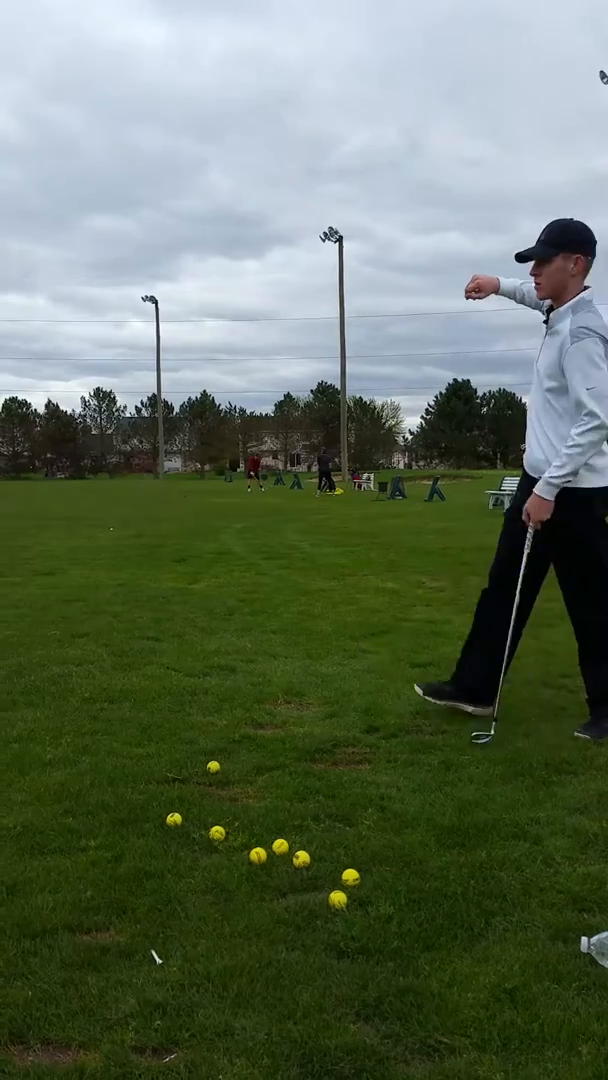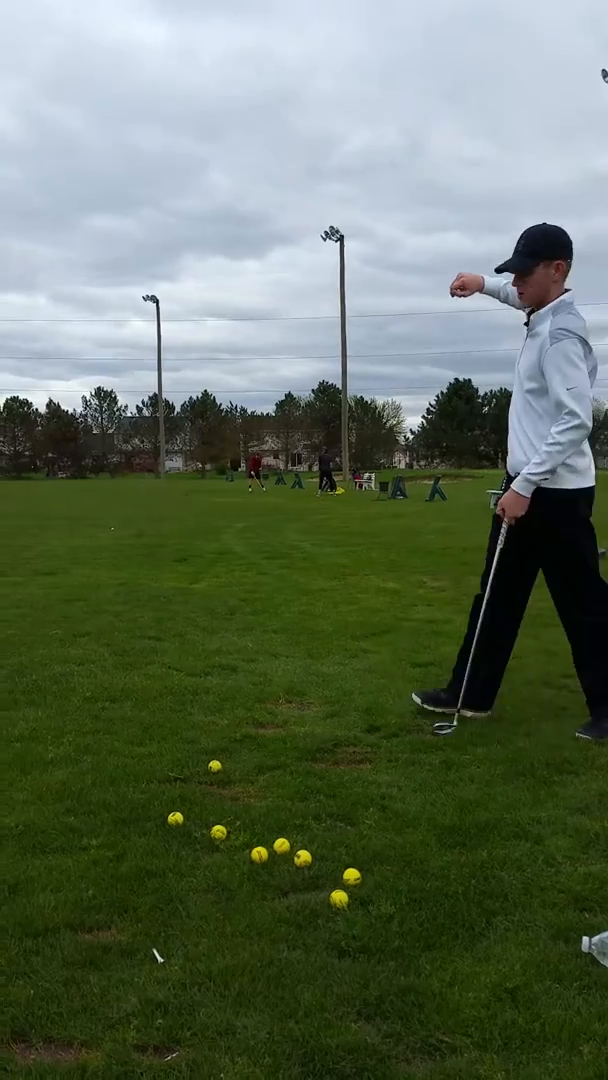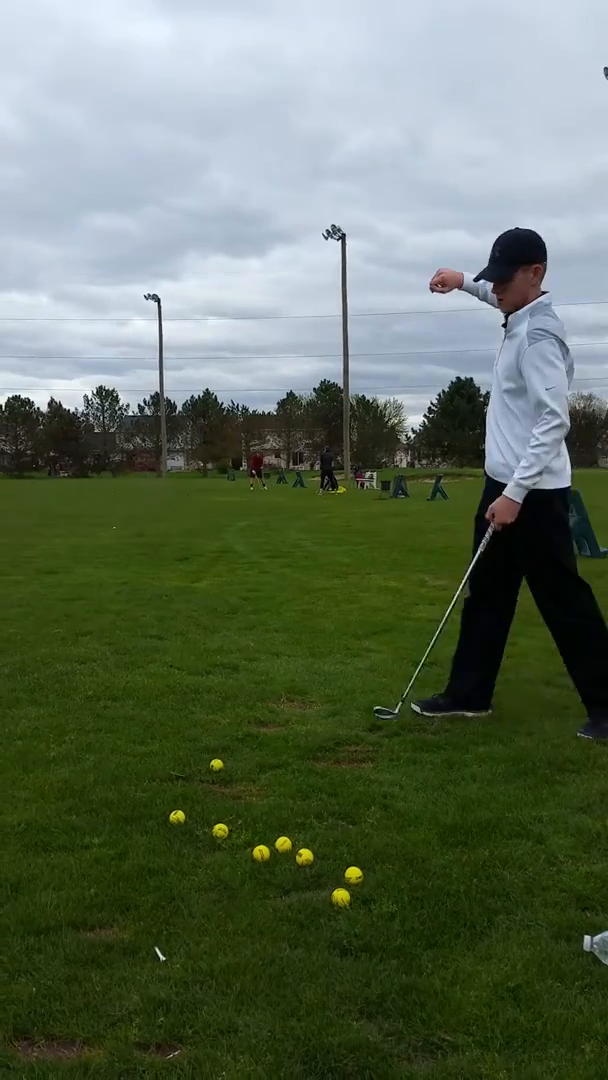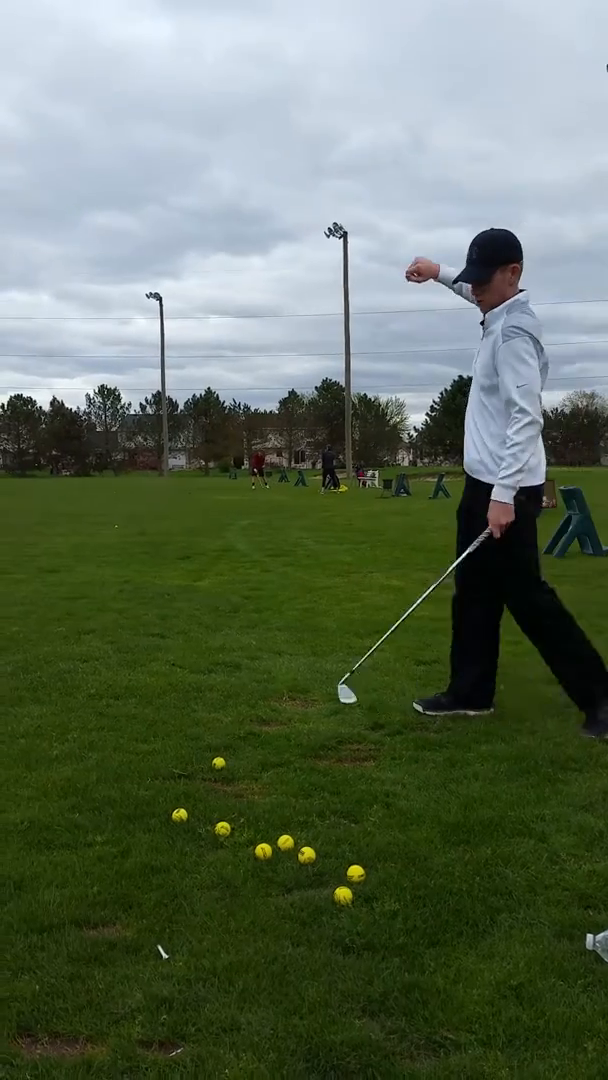
dt=0.1s
person 1, frame 1
right shoulder: (560, 316)
left wrist: (547, 489)
right wrist: (497, 285)
right hip: (540, 481)
right knee: (504, 585)
right ankle: (475, 687)
person 1, frame 2
left shoulder: (561, 333)
right shoulder: (544, 319)
left wrist: (525, 485)
right wrist: (485, 284)
left hip: (557, 491)
right hip: (525, 481)
right knee: (499, 590)
right ankle: (472, 691)
person 1, frame 3
left shoulder: (537, 333)
right shoulder: (522, 320)
left elbow: (553, 420)
right elbow: (500, 292)
left wrist: (516, 492)
right wrist: (457, 280)
left hip: (533, 491)
right hip: (506, 484)
left knee: (562, 599)
right knee: (486, 591)
right ankle: (469, 692)
person 1, frame 4
left shoulder: (512, 332)
right shoulder: (500, 317)
left elbow: (525, 418)
right elbow: (478, 291)
left wrist: (503, 495)
right wrist: (439, 273)
left hip: (509, 489)
right hip: (483, 482)
left knee: (525, 597)
right knee: (474, 590)
right ankle: (470, 691)
